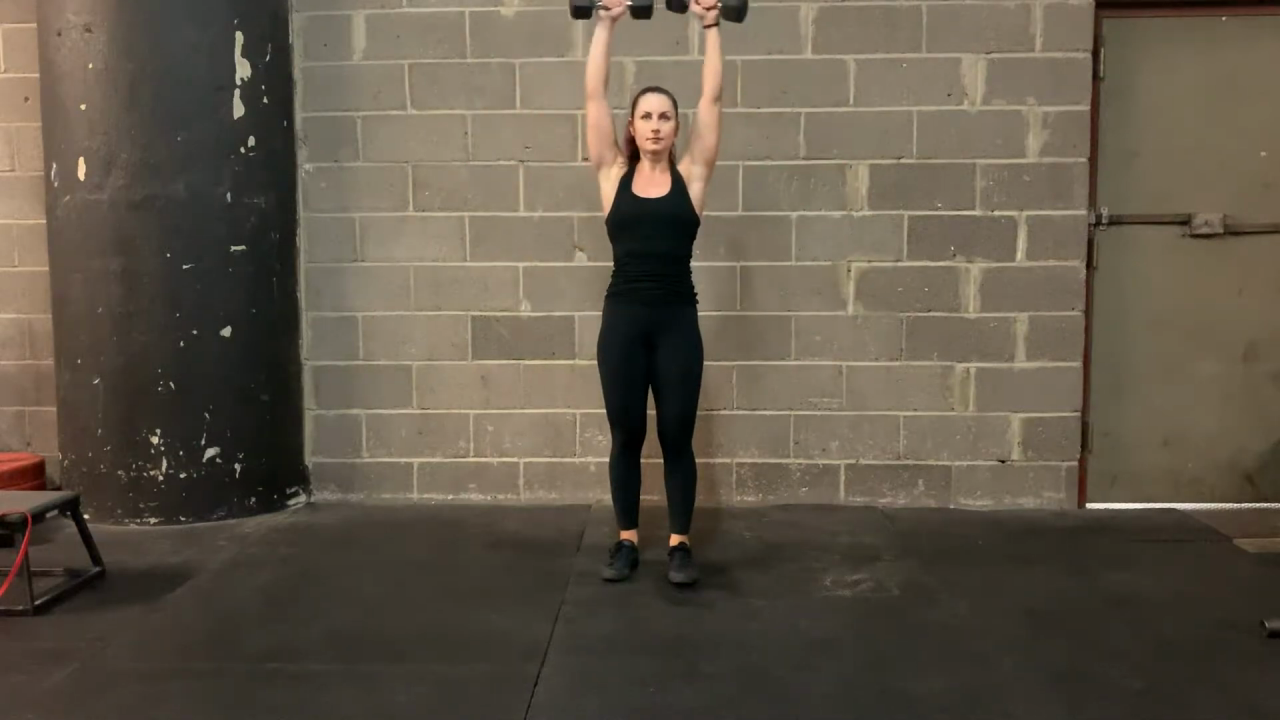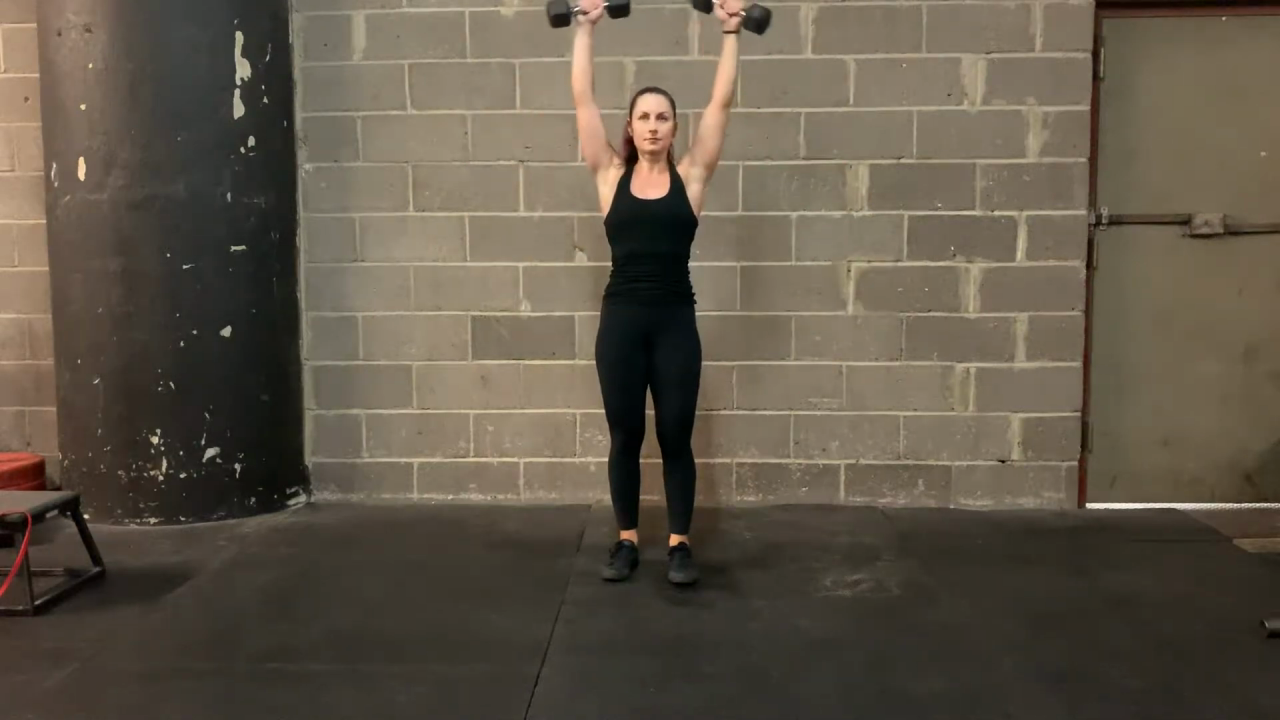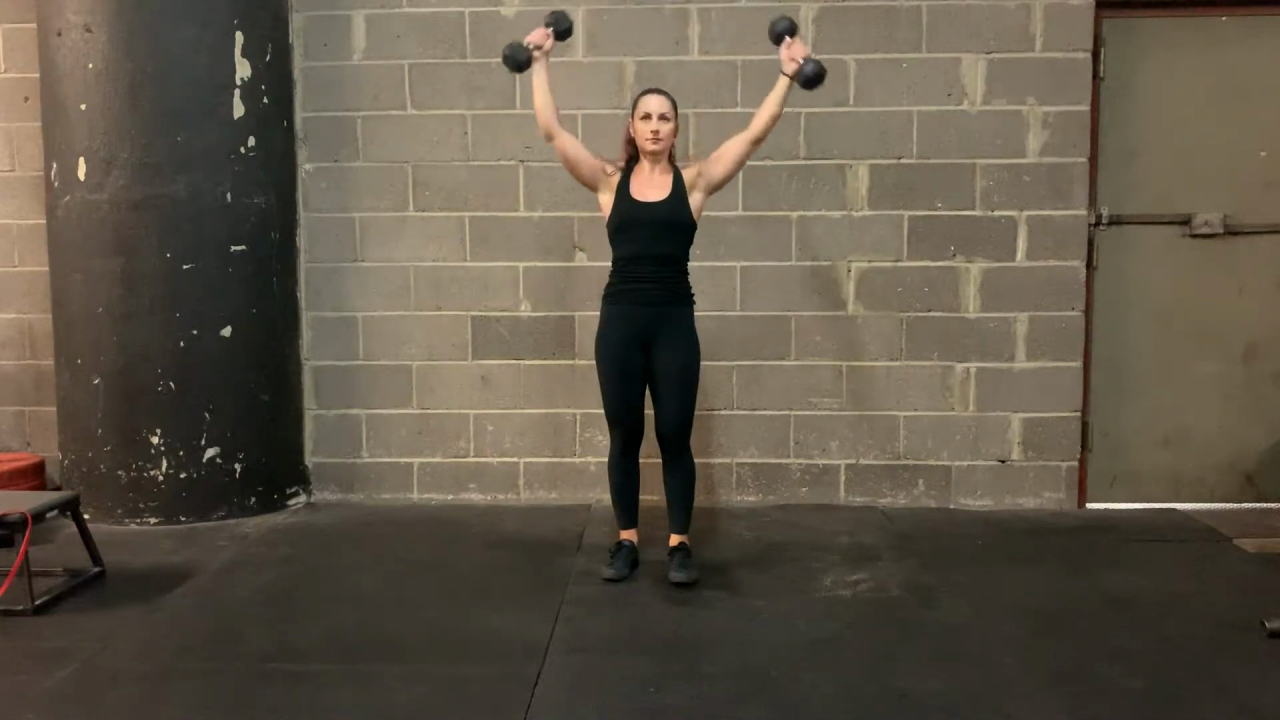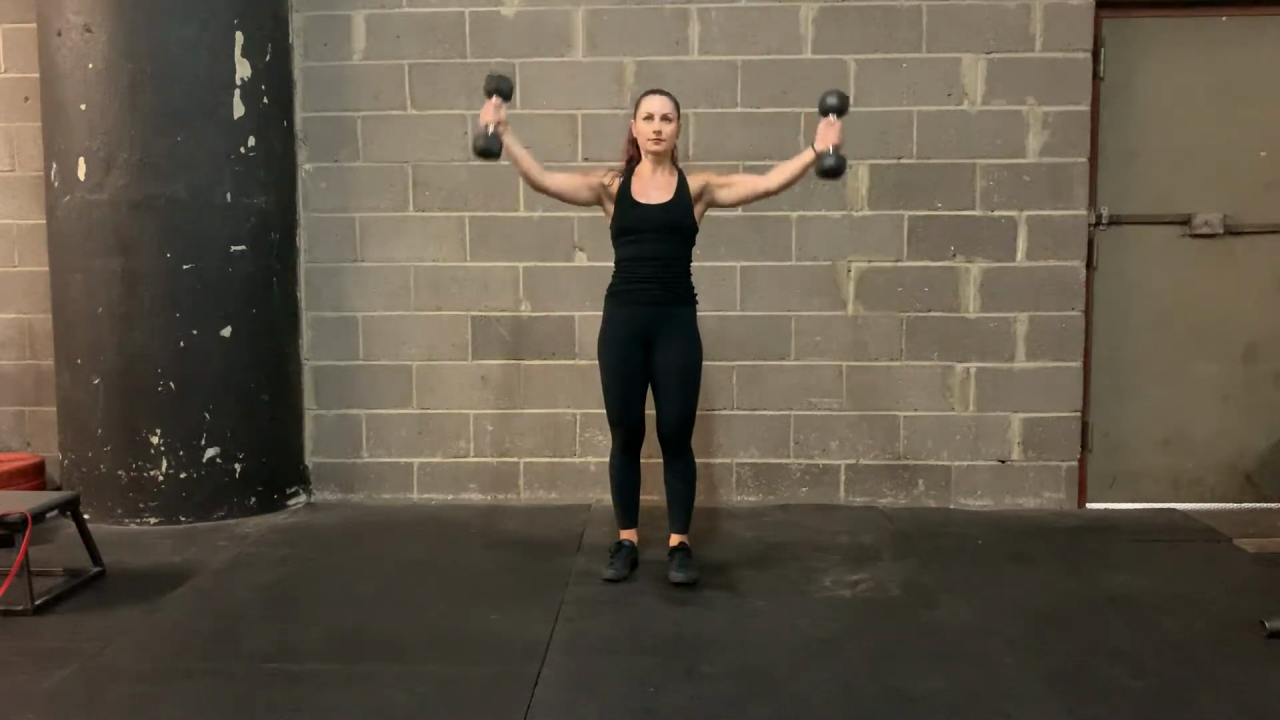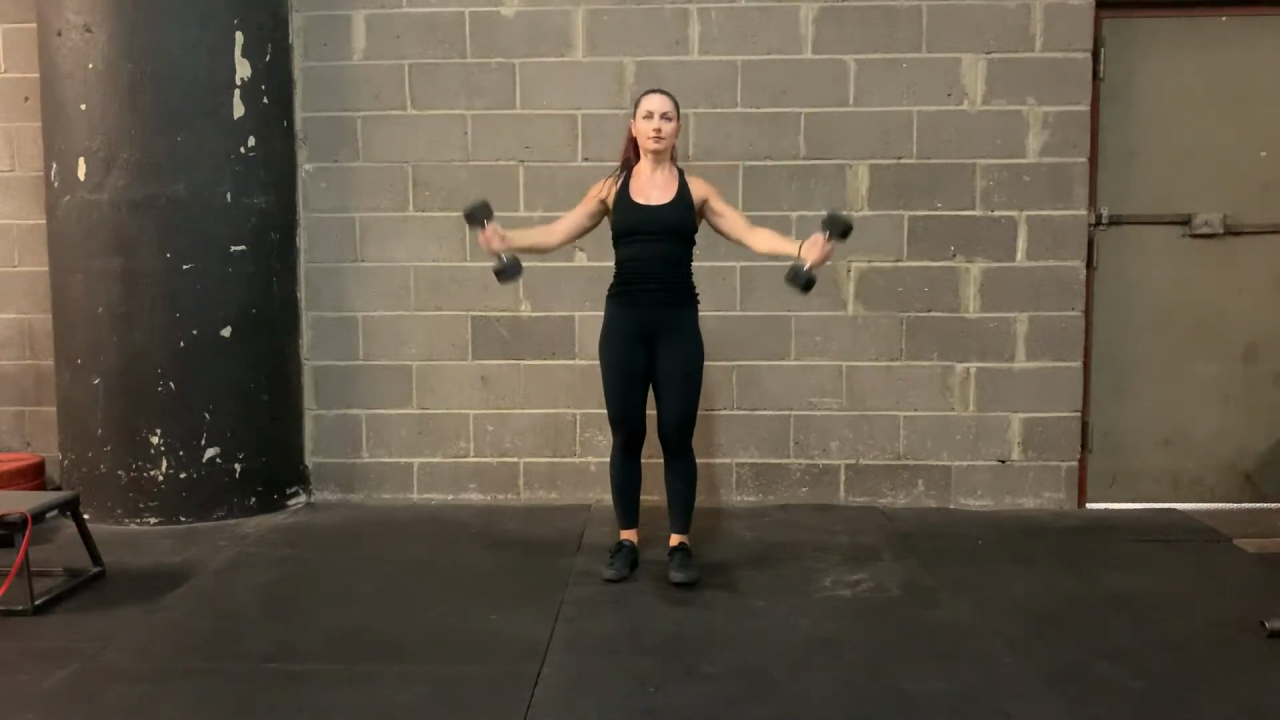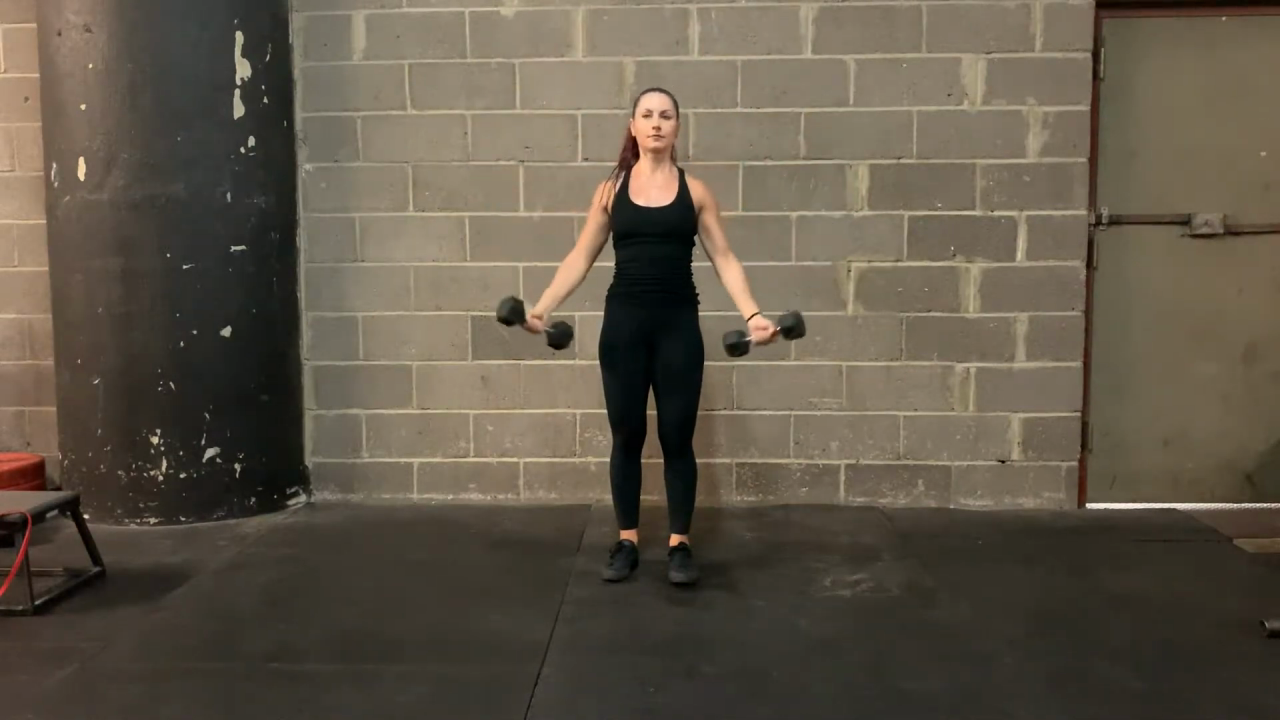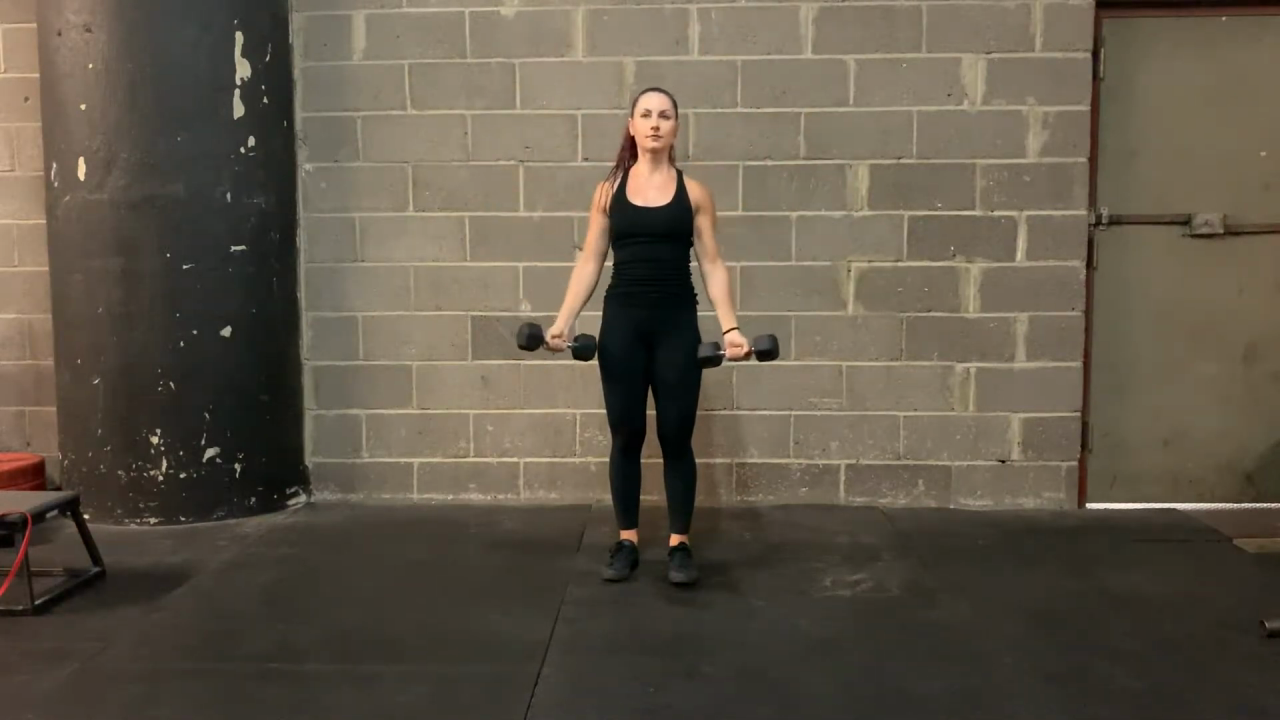
dt=0.4s
person 1, frame 1
left shoulder: (691, 177)
right shoulder: (614, 175)
left elbow: (712, 98)
right elbow: (595, 95)
left hip: (677, 321)
right hip: (622, 319)
left knee: (677, 437)
right knee: (626, 436)
left ankle: (679, 543)
right ankle: (626, 540)
person 1, frame 2
left shoulder: (690, 177)
right shoulder: (611, 176)
left elbow: (722, 104)
right elbow: (582, 103)
left hip: (674, 321)
right hip: (621, 319)
left knee: (676, 437)
right knee: (625, 436)
left ankle: (679, 543)
right ankle: (626, 540)
person 1, frame 3
left shoulder: (693, 182)
right shoulder: (610, 182)
left elbow: (754, 134)
right elbow: (552, 132)
left wrist: (786, 77)
right wrist: (539, 63)
left hip: (674, 322)
right hip: (620, 320)
left knee: (674, 437)
right knee: (624, 437)
left ankle: (679, 543)
right ankle: (626, 540)
person 1, frame 4
left shoulder: (696, 187)
right shoulder: (611, 185)
left elbow: (768, 182)
right elbow: (543, 180)
left wrist: (816, 151)
right wrist: (503, 134)
left hip: (676, 321)
right hip: (623, 319)
left knee: (676, 436)
right knee: (625, 436)
left ankle: (679, 544)
right ankle: (626, 540)
person 1, frame 5
left shoulder: (696, 189)
right shoulder: (611, 188)
left elbow: (748, 233)
right elbow: (558, 232)
left wrist: (799, 249)
right wrist: (507, 238)
left hip: (678, 321)
right hip: (624, 321)
left knee: (677, 436)
right knee: (627, 435)
left ankle: (680, 544)
right ankle: (626, 541)
person 1, frame 6
left shoulder: (695, 190)
right shoulder: (610, 189)
left elbow: (723, 258)
right elbow: (581, 256)
left wrist: (752, 314)
right wrist: (544, 306)
left hip: (678, 322)
right hip: (623, 321)
left knee: (677, 437)
right knee: (627, 436)
left ankle: (679, 544)
right ankle: (626, 542)
person 1, frame 7
left shoulder: (694, 191)
right shoulder: (609, 189)
left elbow: (712, 264)
right elbow: (590, 261)
left wrist: (730, 327)
right wrist: (563, 320)
left hip: (677, 323)
right hip: (622, 321)
left knee: (676, 437)
right knee: (626, 436)
left ankle: (679, 545)
right ankle: (626, 541)
